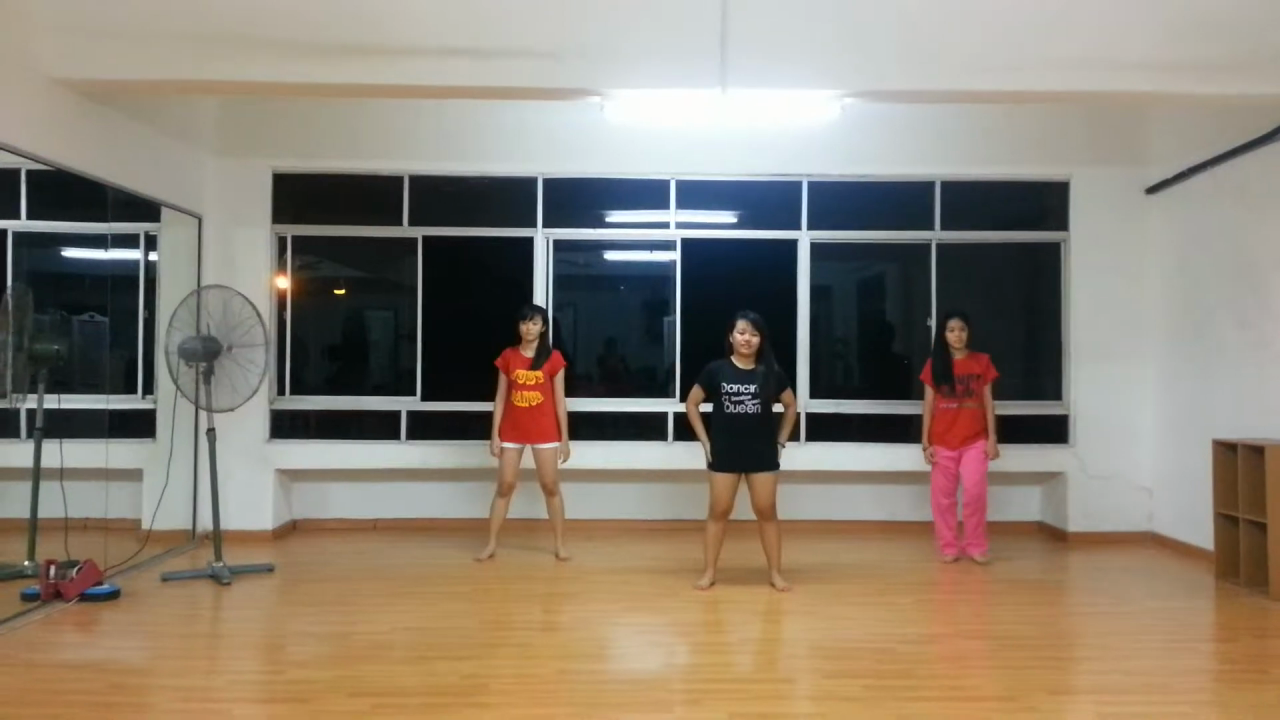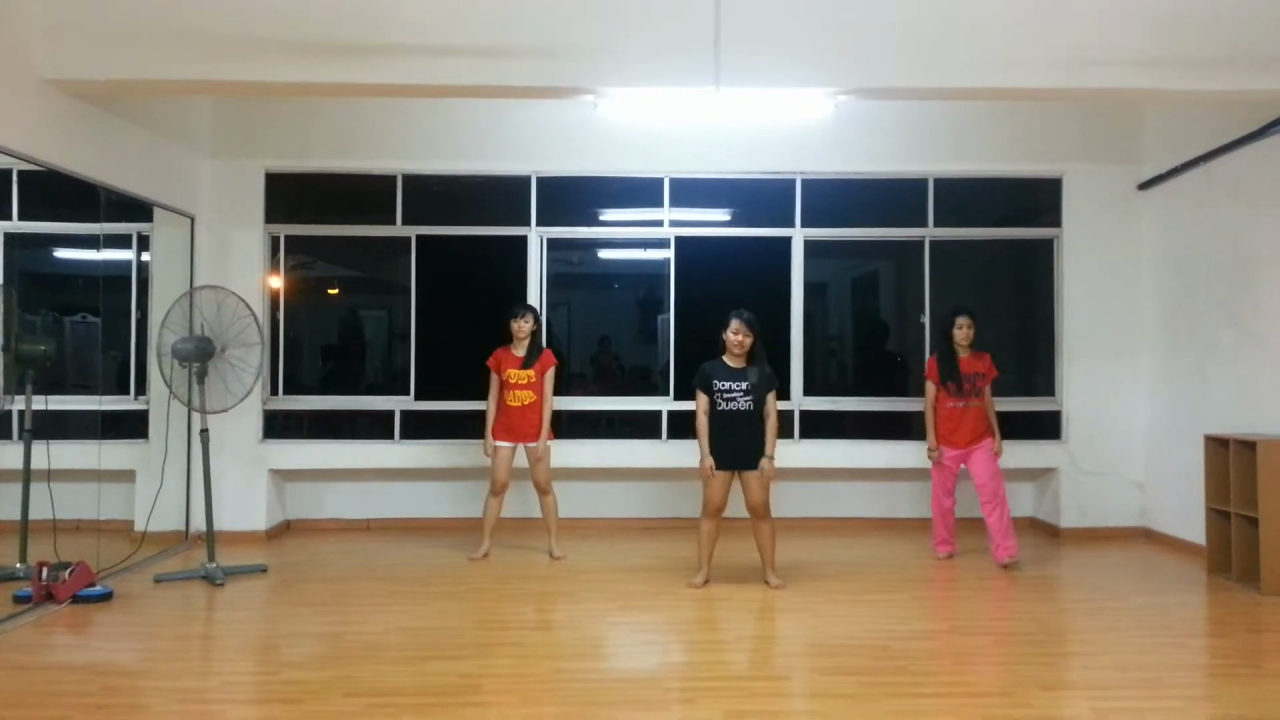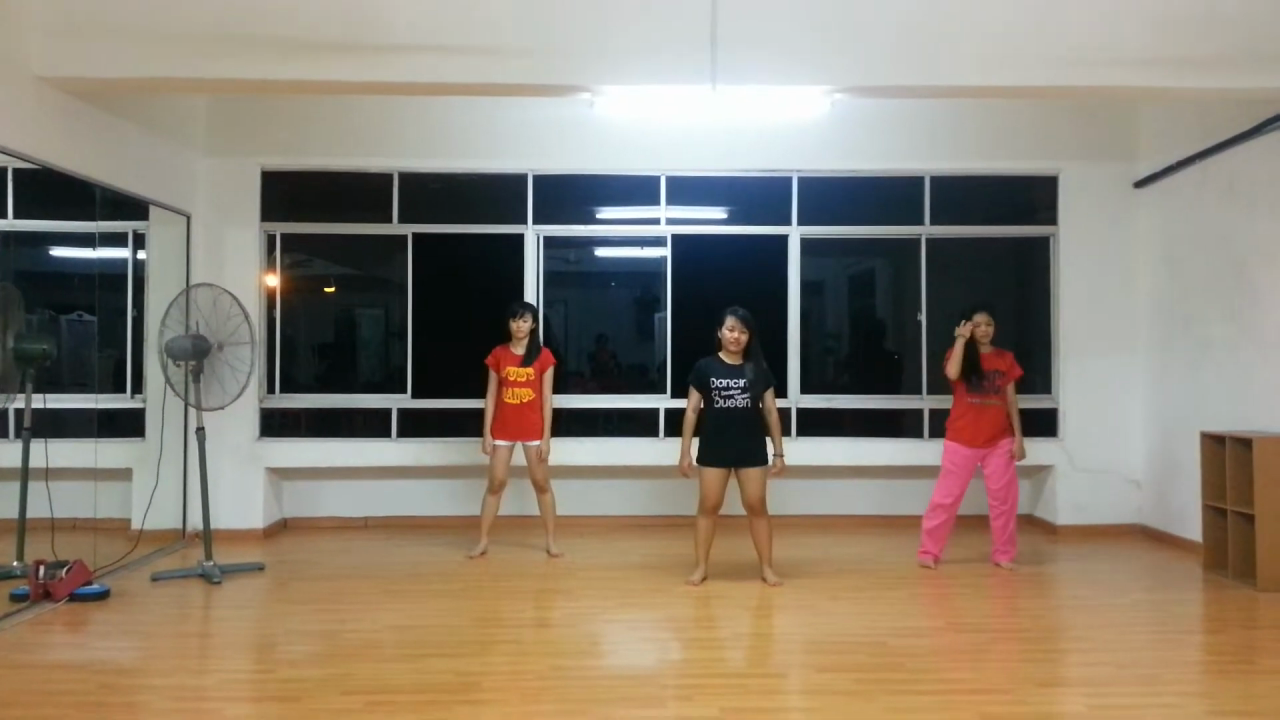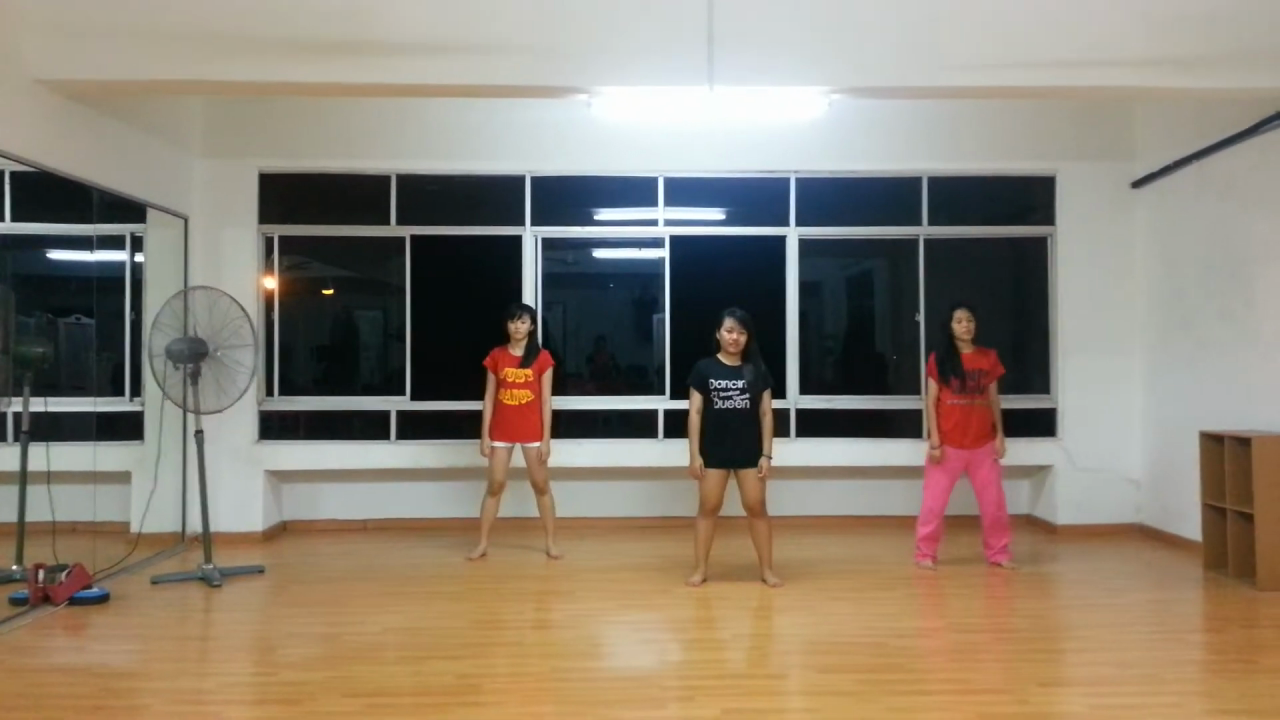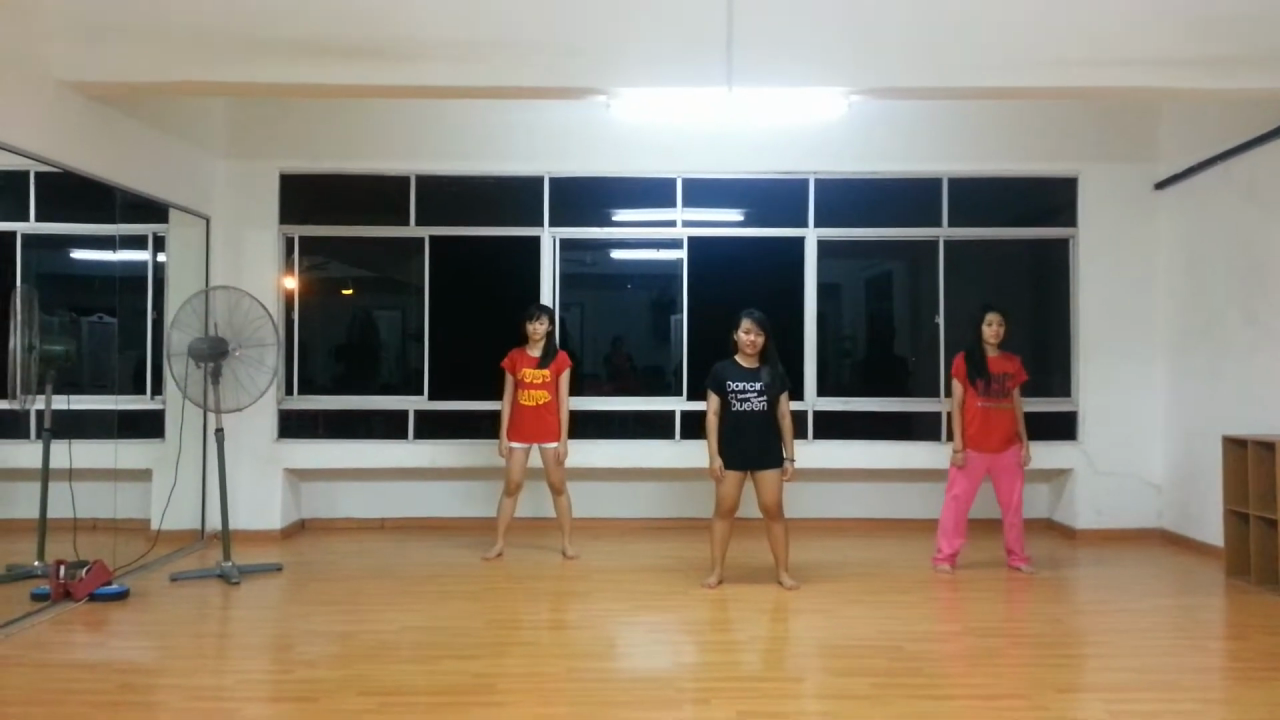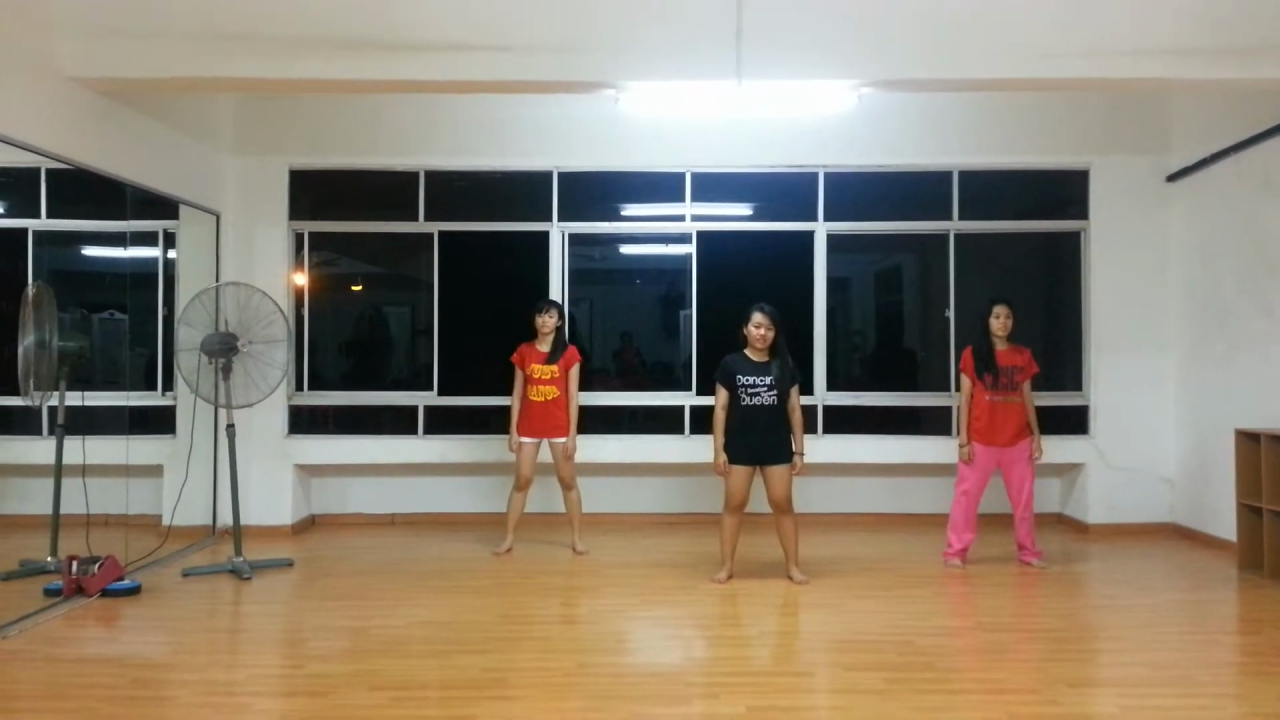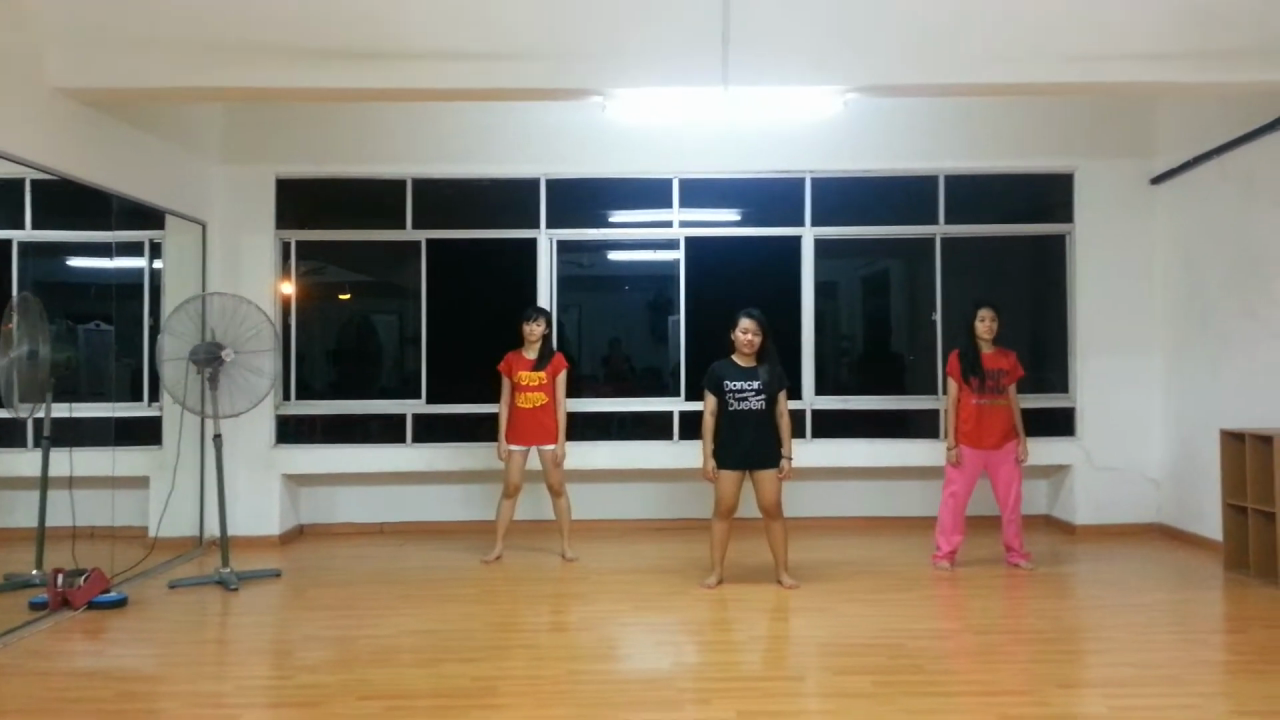
dt=0.7s
person 1, frame 1
left shoulder: (771, 372)
right shoulder: (716, 370)
left elbow: (791, 406)
right elbow: (691, 403)
left wrist: (780, 442)
right wrist: (705, 441)
left hip: (762, 454)
right hip: (724, 453)
left knee: (766, 512)
right knee: (719, 511)
left ankle: (775, 573)
right ankle: (709, 572)
person 1, frame 2
left shoulder: (762, 372)
right shoulder: (709, 370)
left elbow: (771, 415)
right elbow: (702, 413)
left wrist: (769, 455)
right wrist: (704, 453)
left hip: (754, 452)
right hip: (718, 452)
left knee: (760, 510)
right knee: (712, 510)
left ankle: (769, 571)
right ankle: (703, 570)
person 1, frame 3
left shoulder: (759, 369)
right shoulder: (705, 367)
left elbow: (770, 411)
right elbow: (692, 410)
left wrist: (778, 452)
right wrist: (685, 451)
left hip: (752, 450)
right hip: (713, 450)
left knee: (757, 507)
right knee: (709, 506)
left ankle: (767, 567)
right ankle: (701, 567)
person 1, frame 4
left shoulder: (757, 370)
right shoulder: (704, 369)
left elbow: (766, 413)
right elbow: (695, 412)
left wrist: (766, 454)
right wrist: (694, 453)
left hip: (749, 451)
right hip: (713, 451)
left knee: (756, 508)
right knee: (708, 508)
left ankle: (766, 569)
right ankle: (700, 568)
person 1, frame 5
left shoulder: (775, 372)
right shoulder: (721, 371)
left elbow: (784, 415)
right elbow: (713, 414)
left wrist: (789, 456)
right wrist: (714, 455)
left hip: (768, 453)
right hip: (731, 453)
left knee: (773, 510)
right knee: (724, 509)
left ankle: (783, 571)
right ankle: (716, 570)
person 1, frame 6
left shoulder: (785, 365)
right shoulder: (731, 364)
left elbow: (794, 409)
right elbow: (721, 408)
left wrist: (799, 450)
right wrist: (718, 449)
left hip: (777, 448)
right hip: (740, 447)
left knee: (783, 505)
right knee: (734, 504)
left ankle: (793, 566)
right ankle: (726, 565)
person 1, frame 7
left shoulder: (772, 370)
right shoulder: (719, 370)
left elbow: (782, 414)
right elbow: (709, 414)
left wrist: (786, 454)
right wrist: (707, 455)
left hip: (766, 453)
right hip: (729, 453)
left knee: (772, 509)
right knee: (724, 510)
left ankle: (782, 571)
right ankle: (716, 571)
person 2, frame 1
left shoulder: (982, 362)
right shoulder: (934, 364)
left elbow: (988, 402)
right elbow: (929, 405)
left wrist: (992, 437)
right wrist: (925, 442)
left hip: (975, 441)
right hip: (942, 442)
left knee: (974, 493)
right knee: (943, 496)
left ankle: (975, 546)
right ankle: (949, 547)
person 2, frame 2
left shoulder: (984, 361)
right shoulder: (937, 362)
left elbow: (987, 401)
right elbow: (930, 404)
left wrist: (997, 435)
right wrist: (931, 441)
left hip: (980, 441)
right hip: (947, 441)
left knee: (992, 492)
right knee: (943, 496)
left ankle: (1005, 550)
right ankle: (943, 545)
person 2, frame 3
left shoulder: (1006, 359)
right shoulder: (958, 352)
left elbow: (1011, 400)
right elbow: (952, 375)
left wrist: (1018, 436)
right wrist: (961, 339)
left hip: (999, 441)
right hip: (961, 440)
left knee: (1003, 497)
right knee: (946, 496)
left ankle: (1003, 553)
right ankle: (929, 550)
person 2, frame 4
left shoulder: (989, 357)
right shoulder: (938, 358)
left elbow: (993, 399)
right elbow: (931, 402)
left wrist: (999, 434)
right wrist: (934, 441)
left hip: (982, 443)
right hip: (948, 443)
left knee: (993, 501)
right knee: (934, 500)
left ankle: (999, 552)
right ankle: (925, 553)
person 2, frame 5
left shoulder: (1013, 363)
right shoulder: (964, 360)
left elbow: (1017, 405)
right elbow: (957, 405)
left wrist: (1025, 443)
right wrist: (958, 445)
left hip: (1008, 447)
right hip: (973, 447)
left knee: (1013, 504)
right knee: (957, 502)
left ankle: (1017, 556)
right ankle: (945, 557)
person 2, frame 6
left shoulder: (1023, 356)
right shoulder: (972, 354)
left elbow: (1027, 399)
right elbow: (965, 399)
left wrist: (1036, 437)
right wrist: (963, 440)
left hip: (1017, 441)
right hip: (981, 441)
left knee: (1024, 498)
right knee: (966, 496)
left ankle: (1028, 551)
right ankle: (955, 551)
person 2, frame 7
left shoulder: (1008, 359)
right shoulder: (959, 358)
left elbow: (1013, 402)
right elbow: (952, 403)
left wrist: (1022, 439)
right wrist: (951, 443)
left hip: (1004, 443)
right hip: (968, 444)
left knee: (1011, 500)
right knee: (954, 499)
left ankle: (1016, 552)
right ankle: (944, 554)
person 3, frame 1
left shoulder: (553, 358)
right shoulder: (508, 356)
left elbow: (559, 400)
right elbow: (500, 397)
left wrist: (564, 438)
right wrist: (495, 434)
left hip: (544, 432)
right hip: (512, 432)
left knee: (551, 487)
right knee: (505, 486)
left ankle: (559, 543)
right ankle: (491, 543)
person 3, frame 2
left shoulder: (545, 357)
right shoulder: (499, 356)
left elbow: (547, 399)
right elbow: (493, 397)
left wrist: (543, 436)
right wrist: (488, 434)
left hip: (534, 430)
right hip: (504, 431)
left knee: (543, 486)
right knee: (497, 485)
left ankle: (553, 542)
right ankle: (485, 543)
person 3, frame 3
left shoulder: (543, 356)
right shoulder: (498, 354)
left elbow: (547, 399)
right elbow: (491, 396)
left wrist: (546, 437)
right wrist: (486, 432)
left hip: (533, 430)
right hip: (503, 430)
left knee: (541, 484)
right knee: (495, 484)
left ankle: (551, 540)
right ankle: (483, 541)
person 3, frame 4
left shoulder: (542, 358)
right shoulder: (496, 356)
left elbow: (545, 400)
right elbow: (489, 398)
left wrist: (546, 438)
right wrist: (484, 435)
left hip: (532, 431)
right hip: (501, 431)
left knee: (541, 486)
right knee: (495, 485)
left ankle: (550, 542)
right ankle: (482, 543)
person 3, frame 5
left shoulder: (560, 358)
right shoulder: (514, 357)
left elbow: (563, 401)
right elbow: (507, 398)
left wrist: (563, 439)
right wrist: (503, 435)
left hip: (549, 432)
right hip: (519, 432)
left knee: (558, 486)
right knee: (512, 486)
left ankle: (567, 543)
right ankle: (499, 543)
person 3, frame 6
left shoulder: (569, 353)
right shoulder: (523, 352)
left elbow: (573, 396)
right elbow: (517, 394)
left wrist: (572, 434)
right wrist: (513, 430)
left hip: (559, 427)
right hip: (529, 427)
left knee: (568, 481)
right knee: (521, 480)
left ankle: (576, 538)
right ankle: (508, 538)
person 3, frame 7
left shoulder: (556, 360)
right shoulder: (510, 360)
left elbow: (560, 403)
right elbow: (505, 402)
left wrist: (561, 441)
right wrist: (501, 439)
left hip: (547, 435)
right hip: (517, 435)
left knee: (557, 488)
right knee: (510, 488)
left ankle: (566, 545)
right ankle: (498, 546)
